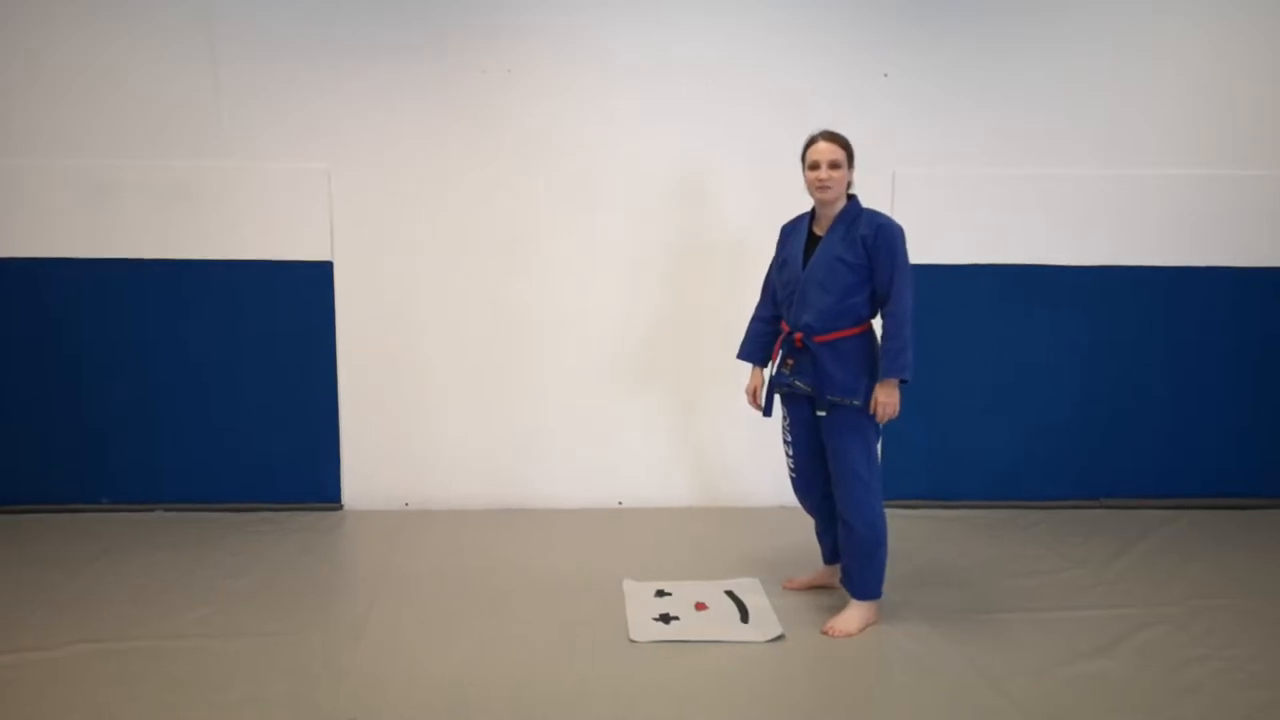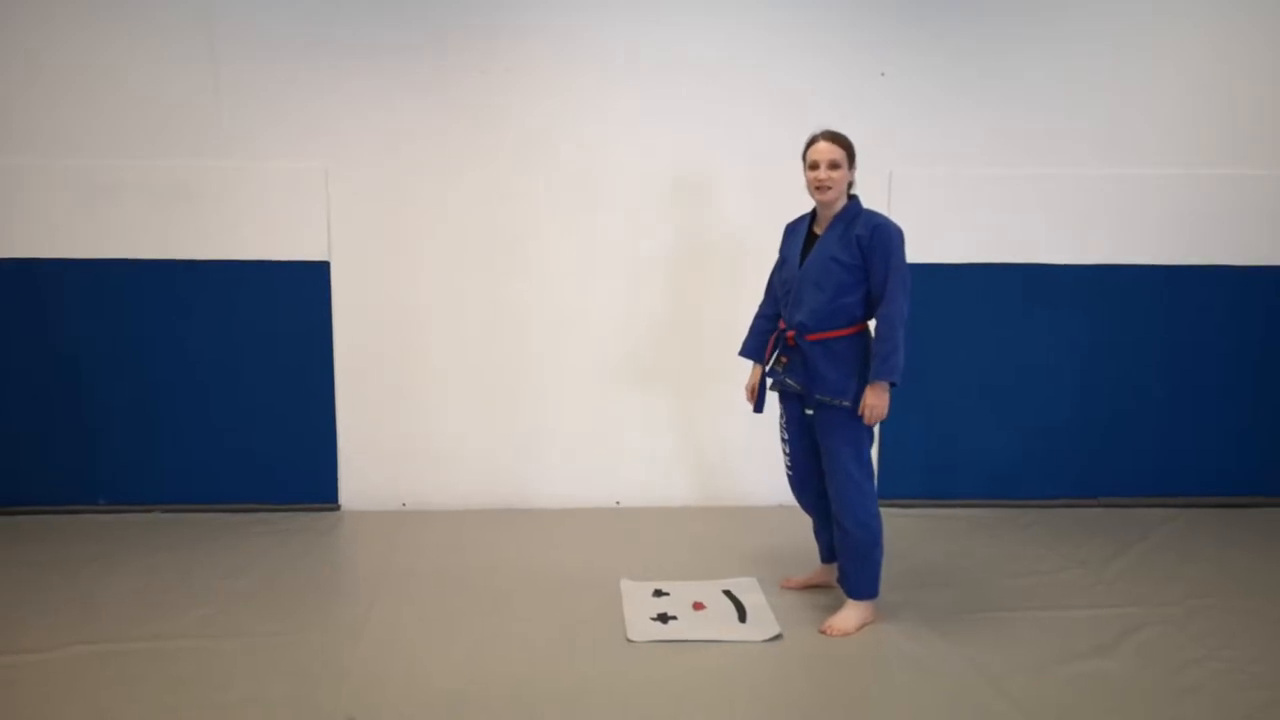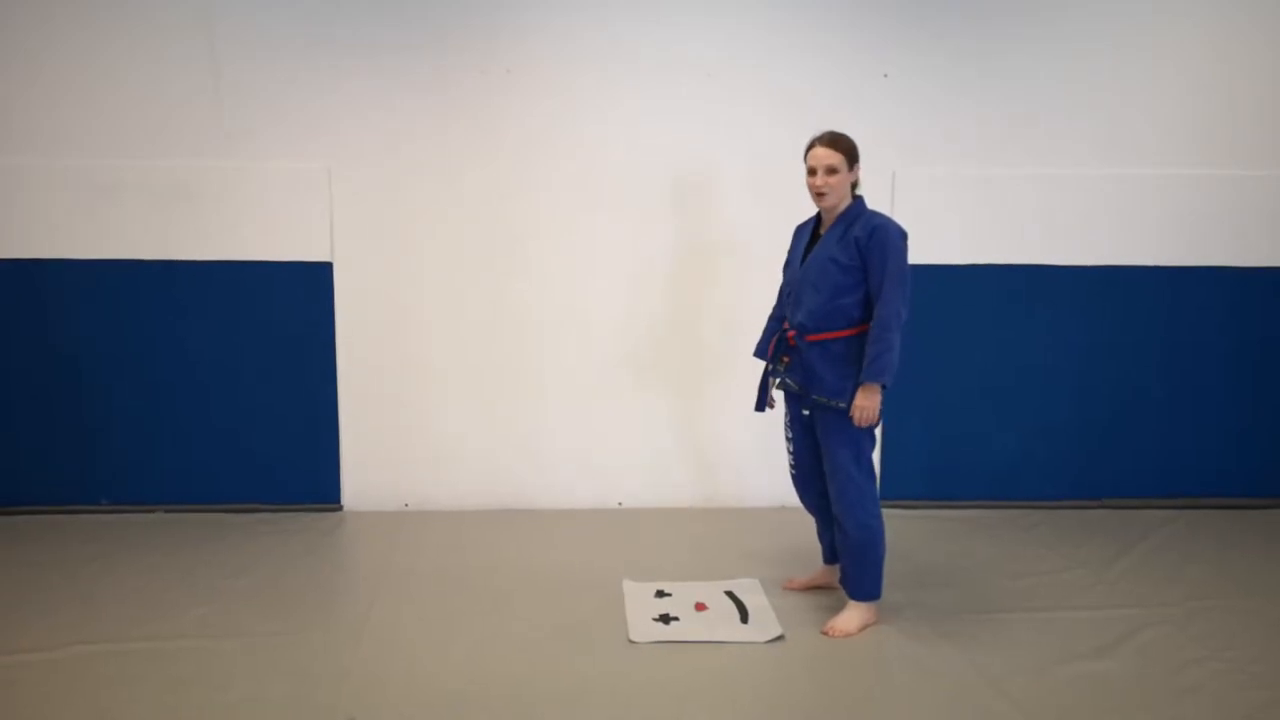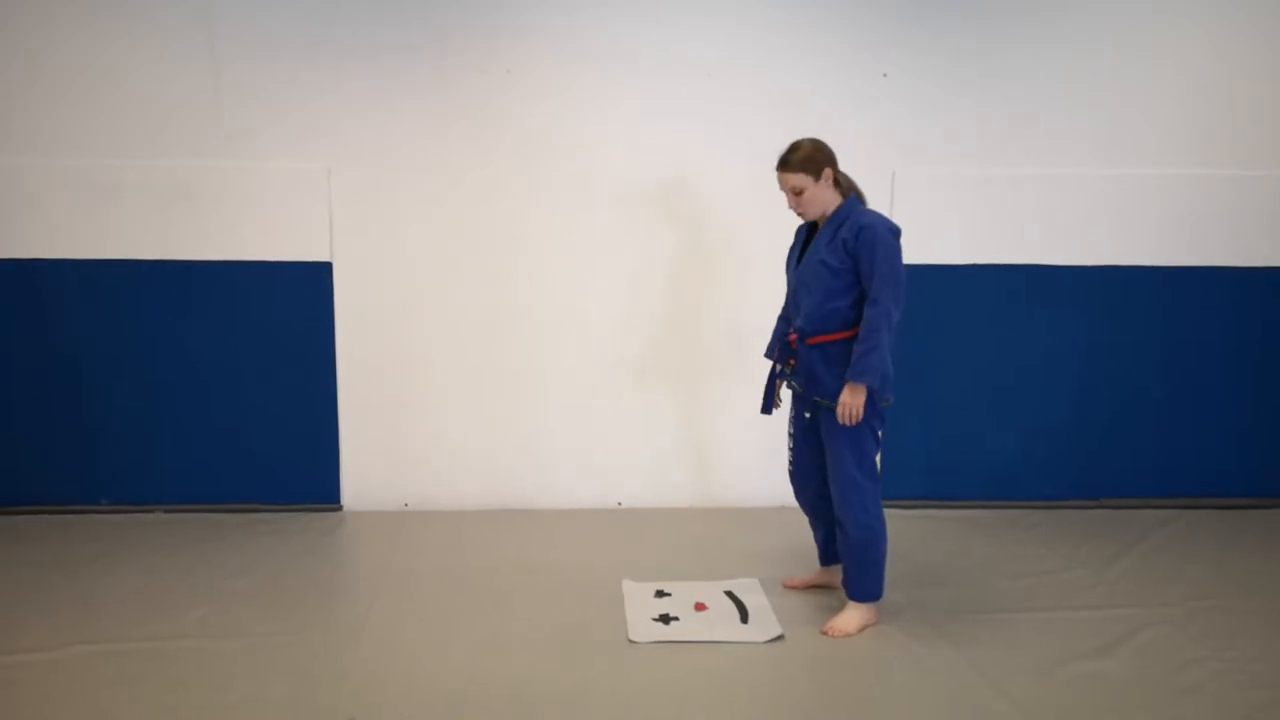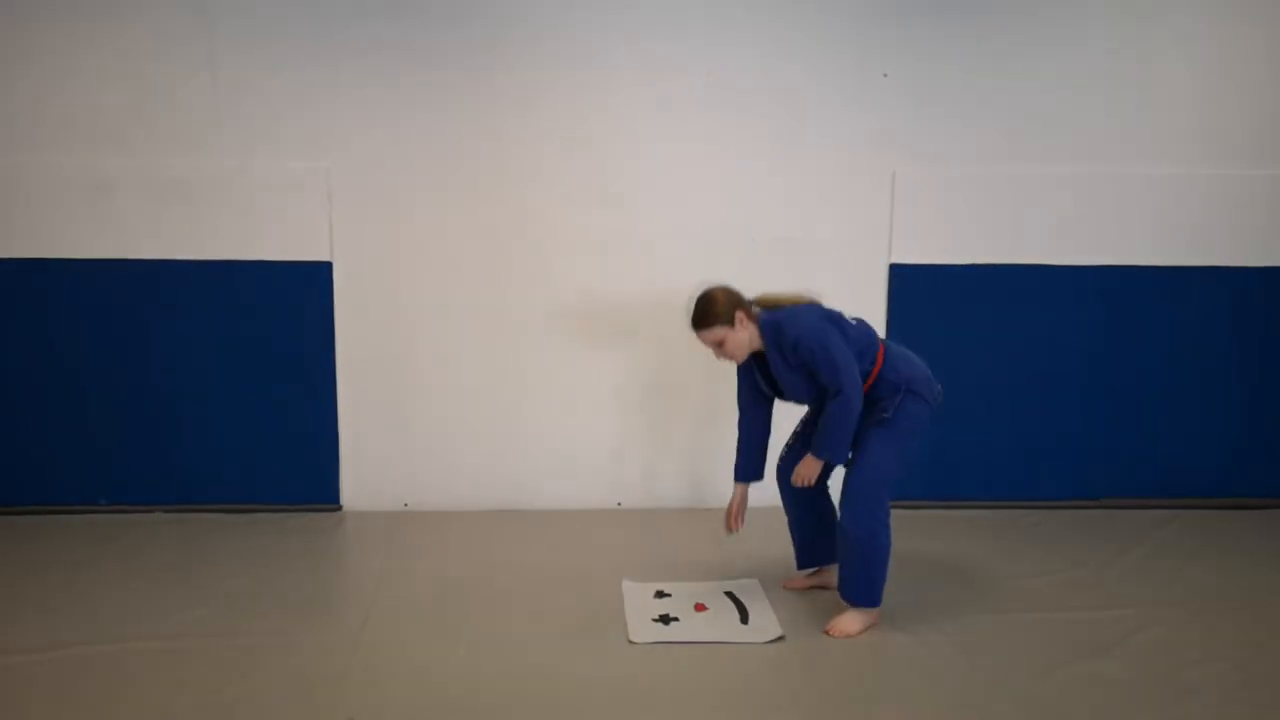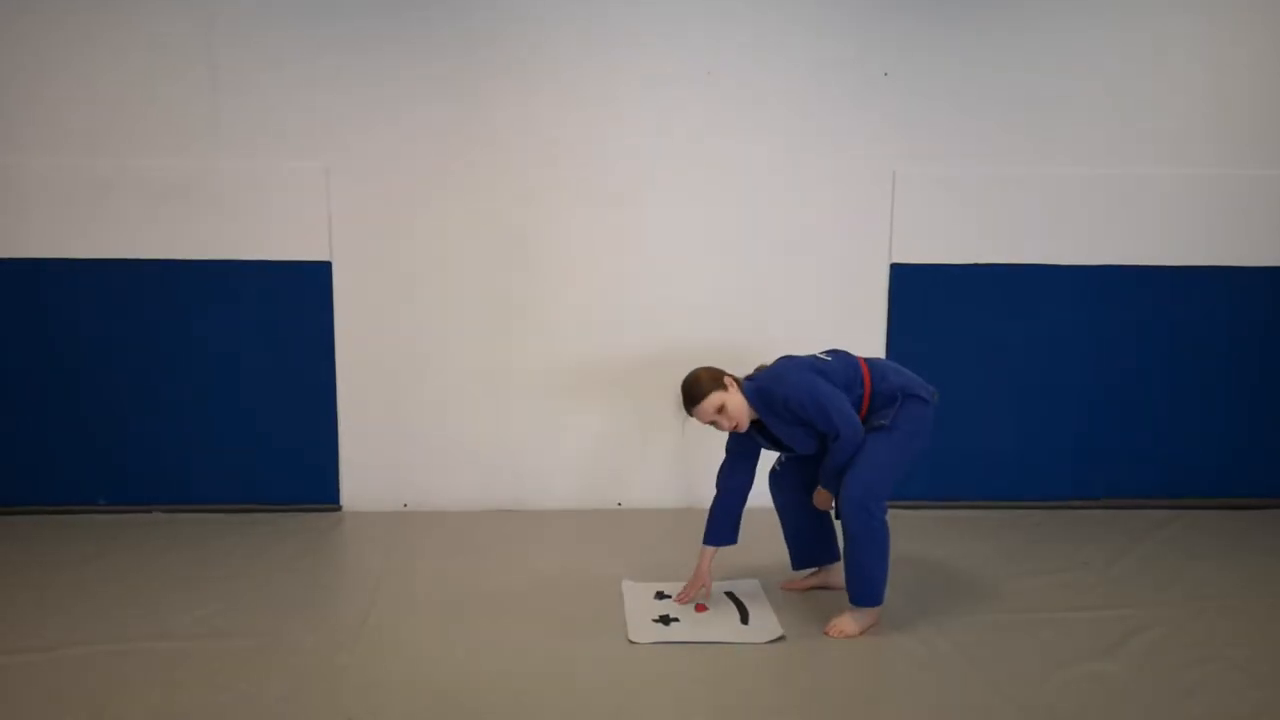
dt=0.4s
person 1, frame 1
left shoulder: (878, 231)
right shoulder: (792, 232)
left elbow: (897, 310)
right elbow: (770, 302)
left wrist: (890, 378)
right wrist: (758, 365)
left hip: (849, 374)
right hip: (798, 371)
left knee: (854, 486)
right knee: (810, 480)
left ankle: (865, 599)
right ankle: (834, 565)
person 1, frame 2
left shoulder: (876, 232)
right shoulder: (796, 231)
left elbow: (891, 311)
right elbow: (773, 300)
left wrist: (881, 381)
right wrist: (759, 362)
left hip: (842, 374)
right hip: (796, 370)
left knee: (848, 484)
right knee: (807, 479)
left ankle: (862, 598)
right ankle: (832, 565)
person 1, frame 3
left shoulder: (878, 232)
right shoulder: (805, 233)
left elbow: (889, 314)
left wrist: (873, 384)
right wrist: (772, 364)
left hip: (843, 377)
right hip: (802, 373)
left knee: (849, 487)
right knee: (811, 480)
left ankle: (863, 600)
right ankle: (835, 566)
person 1, frame 4
left shoulder: (871, 230)
right shoulder: (810, 233)
left elbow: (882, 311)
left wrist: (858, 384)
right wrist: (780, 364)
left hip: (852, 376)
right hip: (810, 376)
left knee: (851, 487)
right knee: (808, 478)
left ankle: (864, 602)
right ankle: (834, 567)
person 1, frame 5
left shoulder: (802, 329)
right shoulder: (751, 358)
left elbow: (847, 393)
right elbow: (753, 422)
left wrist: (818, 457)
right wrist: (740, 490)
left hip: (902, 397)
right hip: (860, 399)
left knee: (862, 494)
right knee: (792, 471)
left ankle: (865, 605)
right ankle: (828, 565)
person 1, frame 6
left shoulder: (786, 385)
right shoulder: (745, 426)
left elbow: (848, 431)
right elbow: (730, 490)
left wrist: (827, 486)
right wrist: (703, 566)
left hip: (902, 405)
right hip: (861, 411)
left knee: (858, 495)
right knee: (789, 478)
left ankle: (867, 608)
right ankle: (828, 569)
